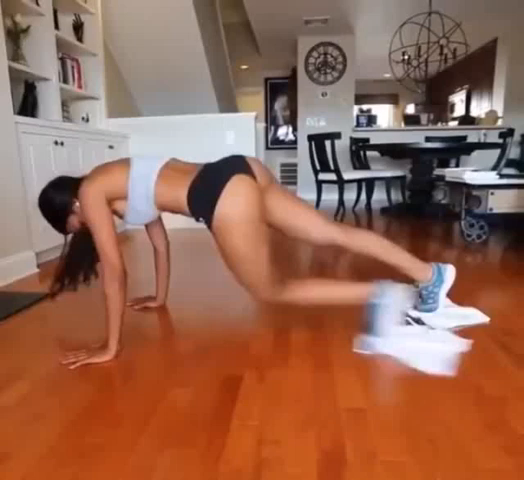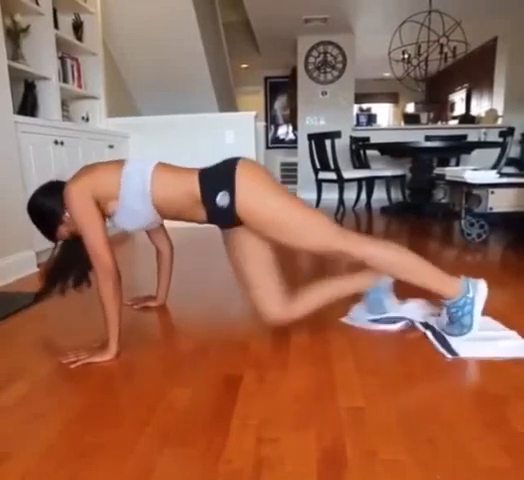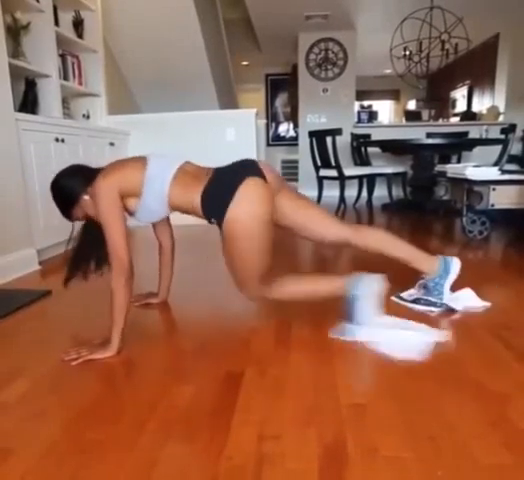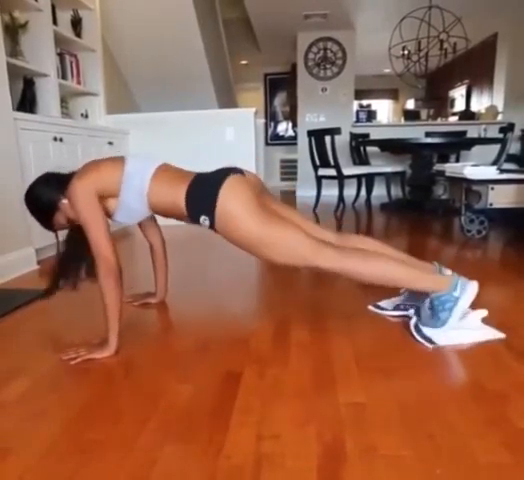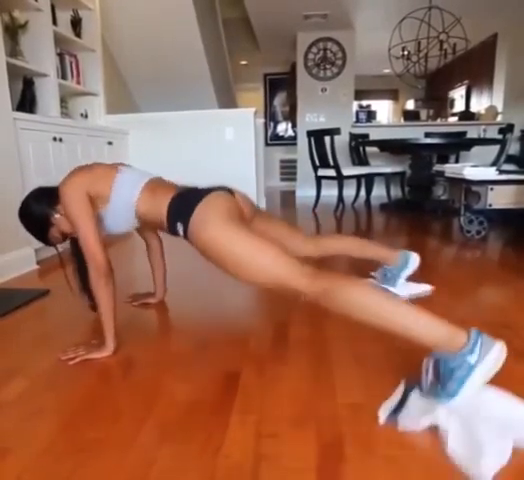
dt=1s
person 1, frame 1
left shoulder: (91, 191)
right shoulder: (123, 182)
left elbow: (114, 270)
right elbow: (159, 240)
left wrist: (109, 347)
right wrist: (158, 297)
left hip: (224, 193)
right hip: (240, 171)
left knee: (270, 292)
right knee: (332, 233)
left ankle: (378, 294)
right ankle: (430, 276)
person 1, frame 2
left shoulder: (79, 191)
right shoulder: (113, 197)
left elbow: (107, 269)
right elbow: (163, 241)
left wrist: (110, 346)
right wrist: (159, 297)
left hip: (234, 185)
right hip: (228, 208)
left knee: (345, 243)
right knee: (278, 311)
left ankle: (462, 290)
right ankle: (370, 281)
person 1, frame 3
left shoulder: (105, 187)
right shoulder: (130, 178)
left elbow: (121, 265)
right elbow: (165, 236)
left wrist: (112, 343)
right wrist: (161, 294)
left hip: (236, 198)
right hip: (250, 175)
left knee: (256, 289)
right knee: (342, 231)
left ankle: (347, 286)
right ankle: (438, 267)
person 1, frame 4
left shoulder: (81, 188)
right shoulder: (103, 182)
left elbow: (107, 263)
right elbow: (154, 227)
left wrist: (110, 342)
right wrist: (160, 293)
left hip: (221, 199)
right hip: (229, 185)
left knee: (327, 256)
right knee: (323, 238)
left ankle: (448, 288)
right ankle: (419, 268)
person 1, frame 5
left shoulder: (71, 192)
right shoulder: (97, 189)
left elbow: (100, 268)
right elbow: (151, 236)
left wrist: (109, 342)
right wrist: (159, 293)
left hip: (201, 215)
right hip: (216, 200)
left knee: (308, 282)
right knee: (311, 246)
left ankle: (462, 344)
right ankle: (396, 257)
